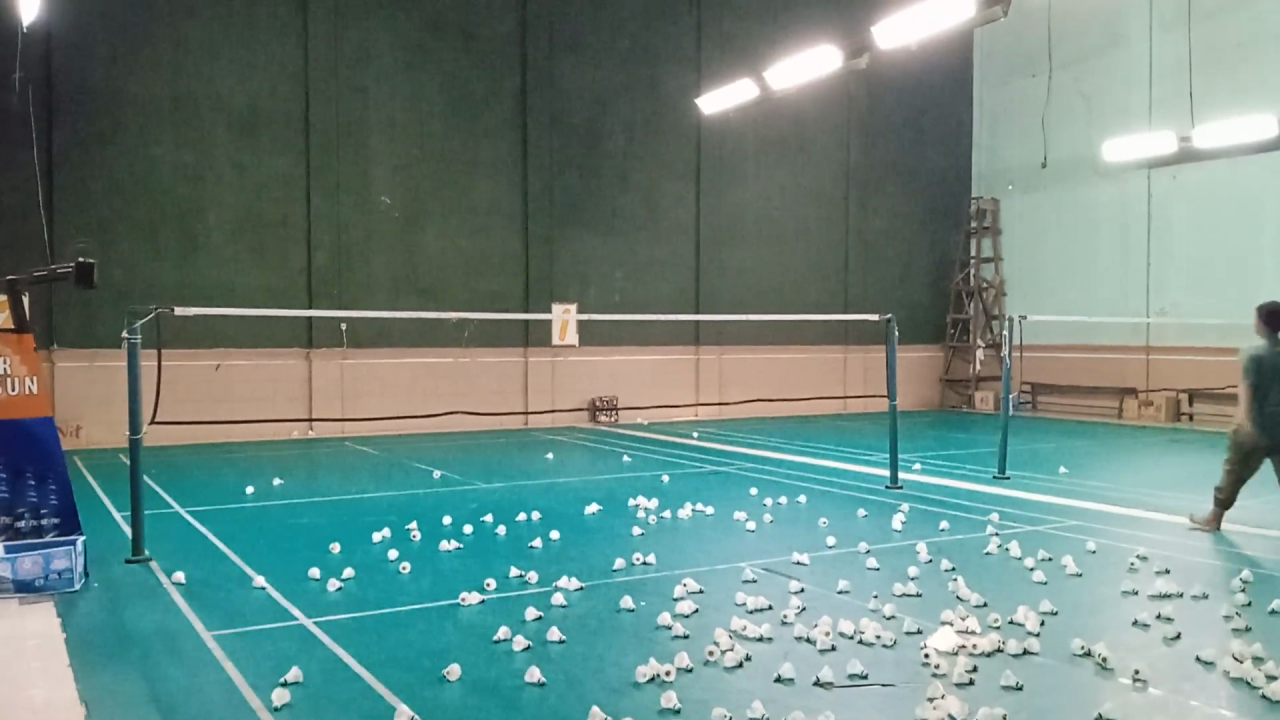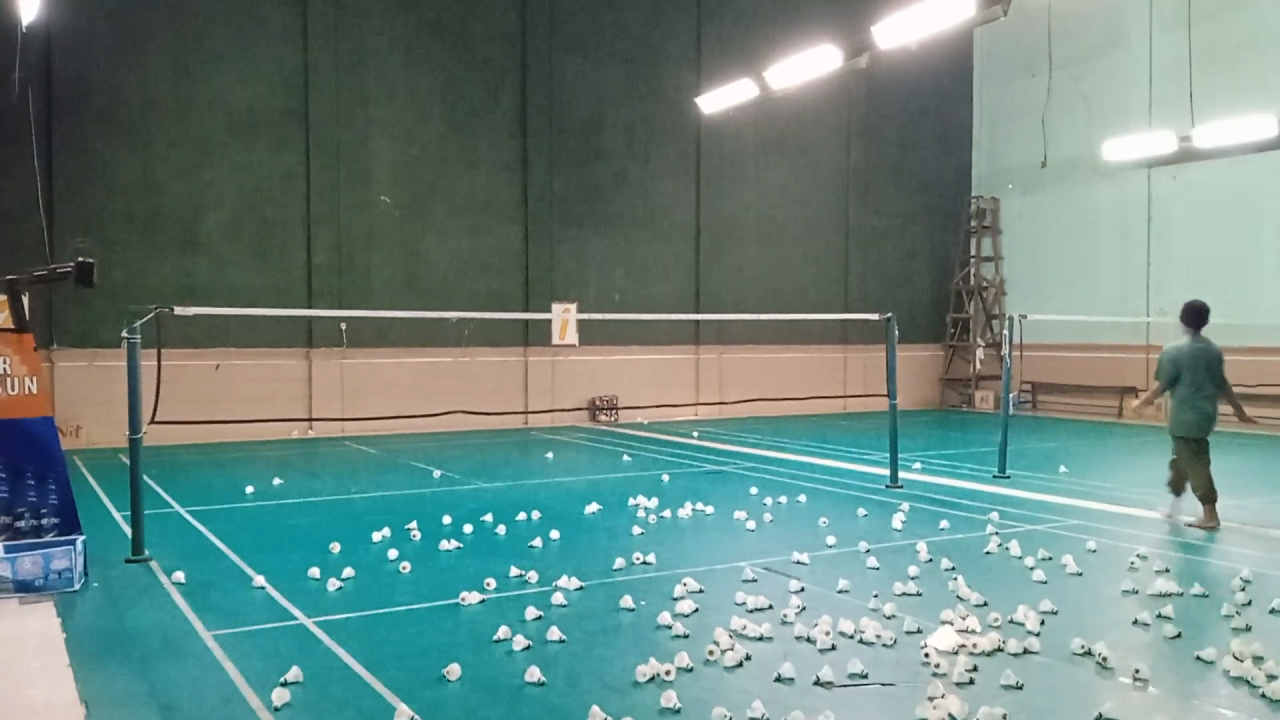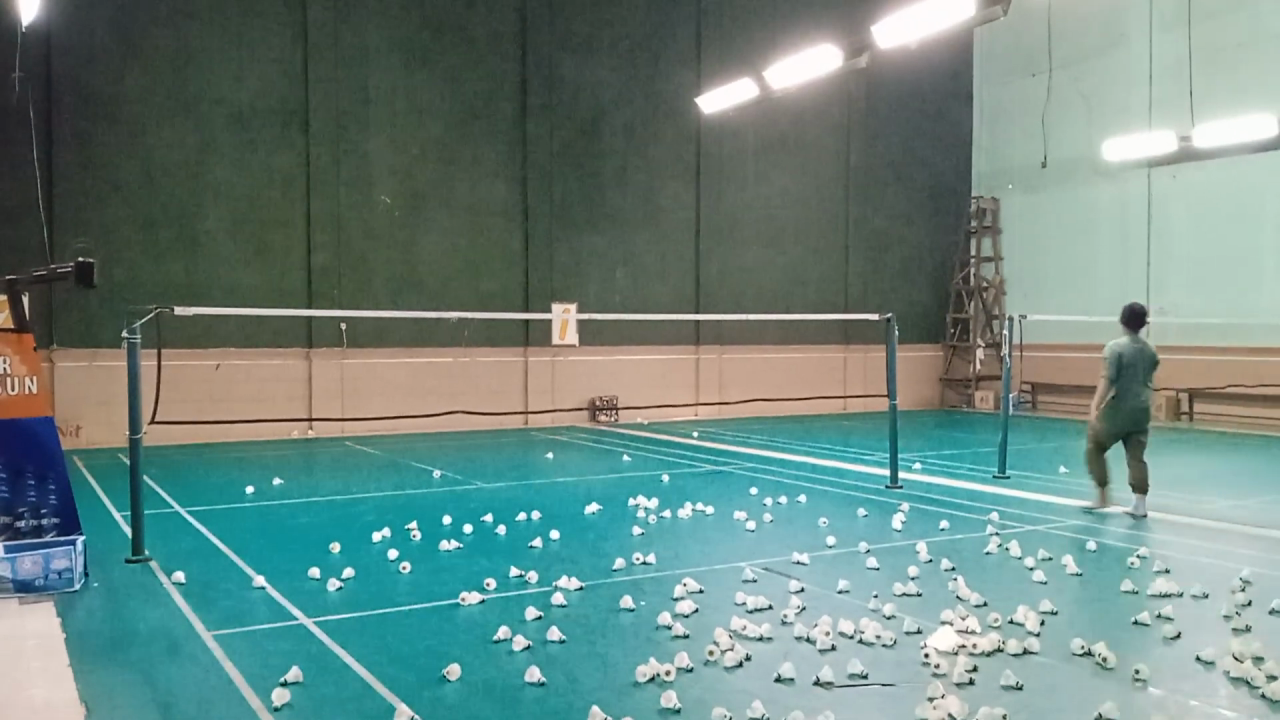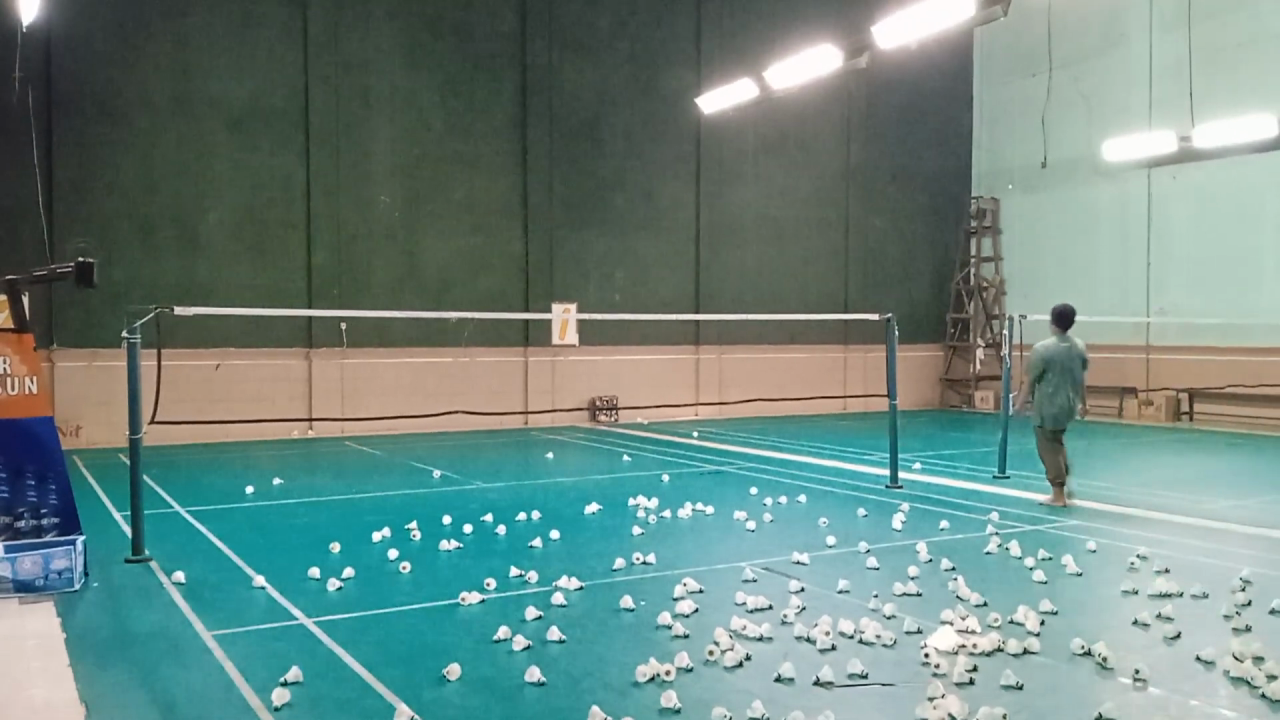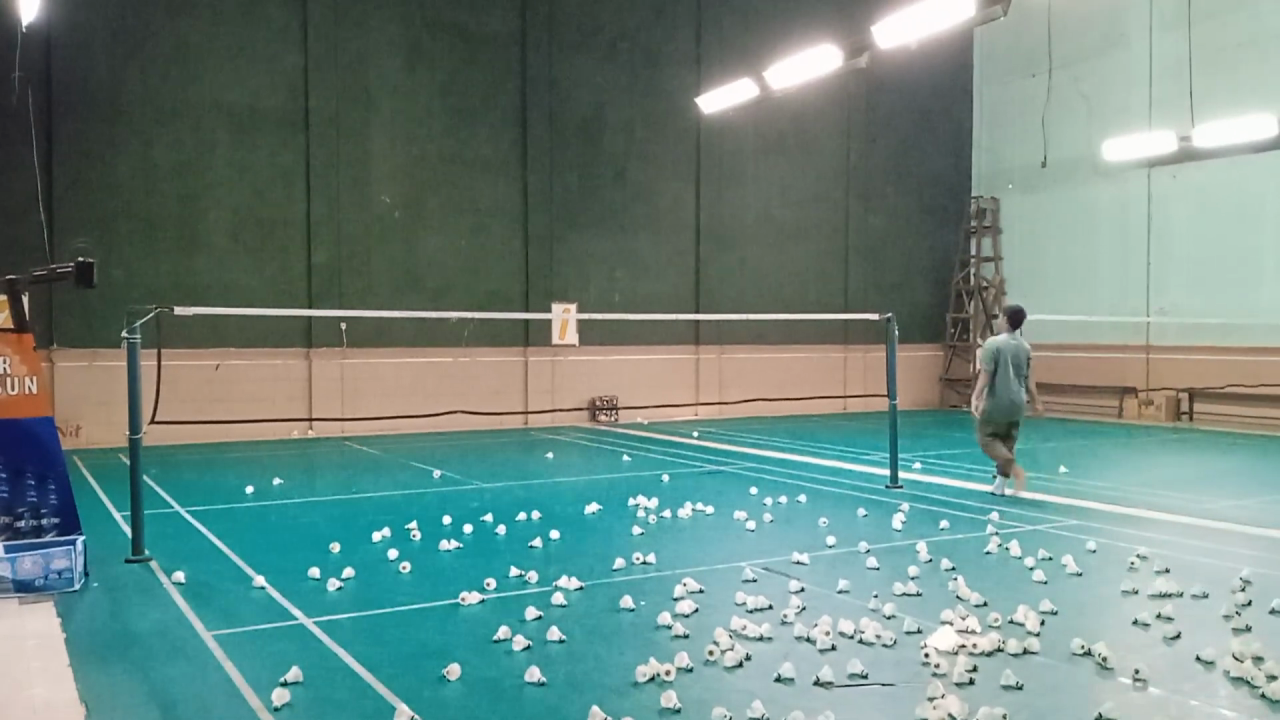
dt=0.5s
person 1, frame 1
left shoulder: (1254, 354)
left elbow: (1246, 388)
left wrist: (1243, 419)
left hip: (1255, 427)
left knee: (1234, 471)
left ankle: (1215, 517)
person 1, frame 2
left shoulder: (1173, 351)
right shoulder: (1214, 350)
left elbow: (1161, 386)
right elbow: (1222, 384)
left wrist: (1142, 402)
right wrist: (1239, 410)
left hip: (1186, 419)
right hip: (1206, 415)
left knee: (1195, 465)
right knee: (1180, 458)
left ankle: (1210, 514)
right ankle: (1174, 504)
person 1, frame 3
left shoulder: (1115, 348)
right shoulder: (1150, 350)
left elbow: (1106, 381)
left wrist: (1094, 408)
left hip: (1116, 413)
right hip: (1141, 413)
left knee: (1094, 449)
right knee: (1136, 458)
left ankle: (1102, 495)
right ankle: (1139, 503)
person 1, frame 4
left shoulder: (1042, 349)
right shoulder: (1080, 347)
left elbow: (1030, 381)
right elbow: (1081, 378)
left wrist: (1021, 402)
right wrist: (1082, 403)
left hip: (1048, 409)
right hip: (1068, 406)
left knee: (1051, 450)
right knee: (1056, 448)
left ankle: (1059, 494)
right ankle: (1068, 484)
person 1, frame 5
left shoulder: (993, 343)
right shoulder: (1024, 346)
left elbow: (986, 374)
right elbow: (1028, 377)
left wrist: (975, 398)
right wrist: (1035, 401)
left hip: (997, 403)
right hip: (1017, 402)
left knee: (987, 439)
right knee: (1007, 442)
left ankle: (1015, 470)
right ankle: (1000, 484)
